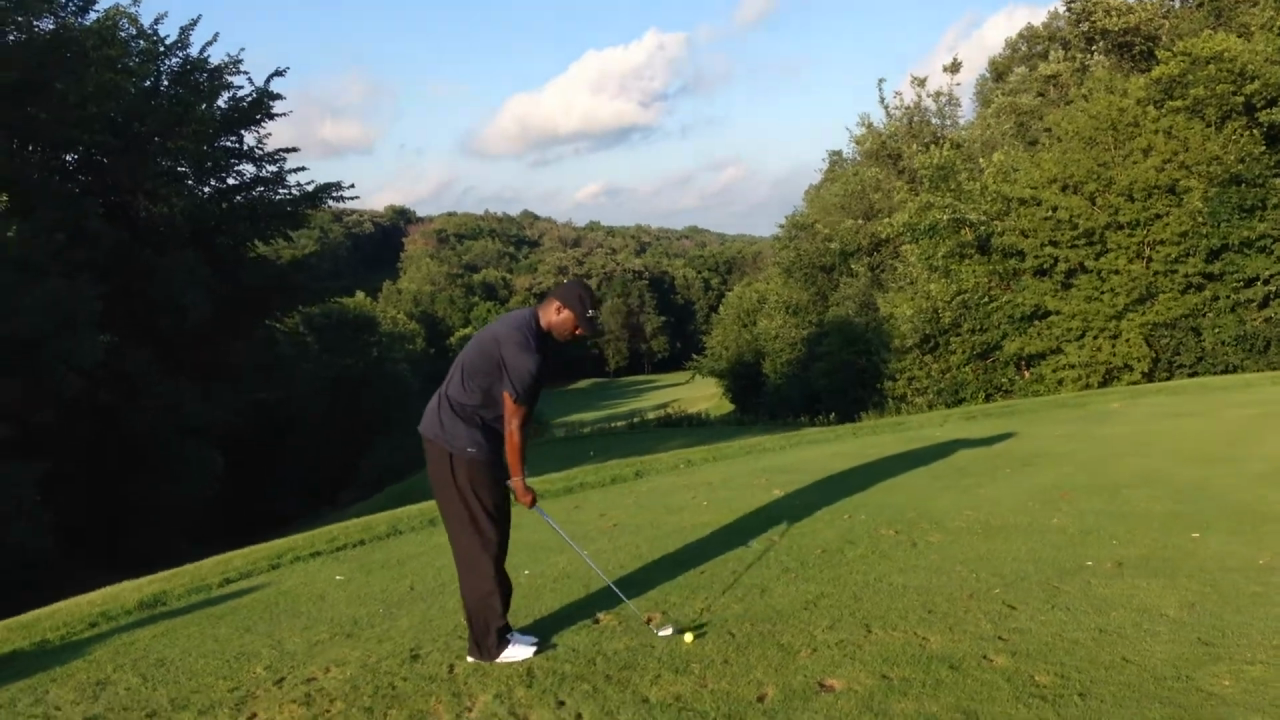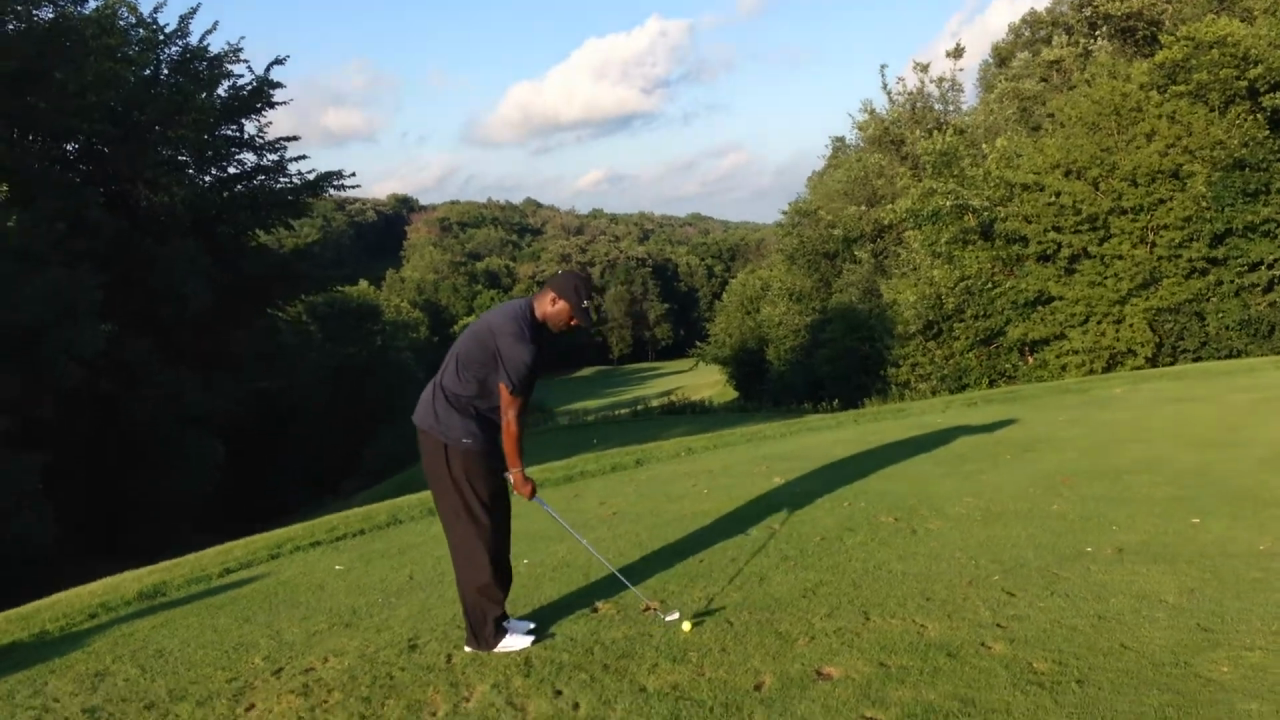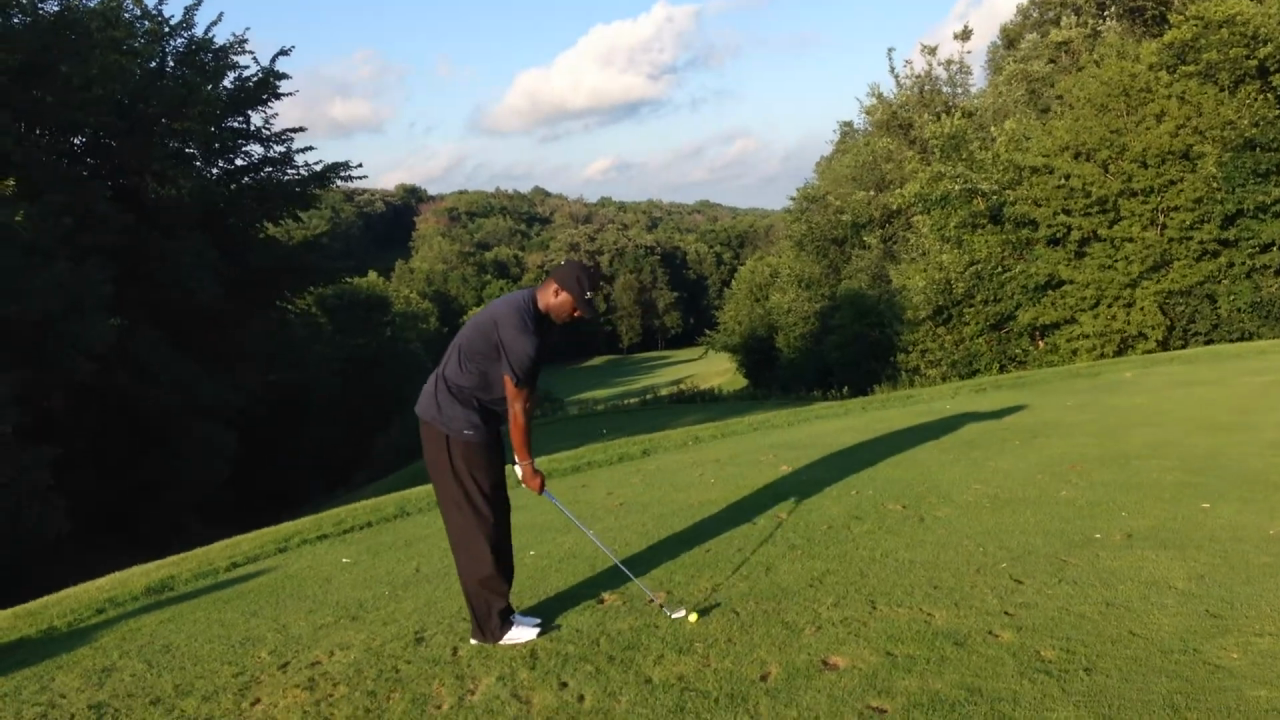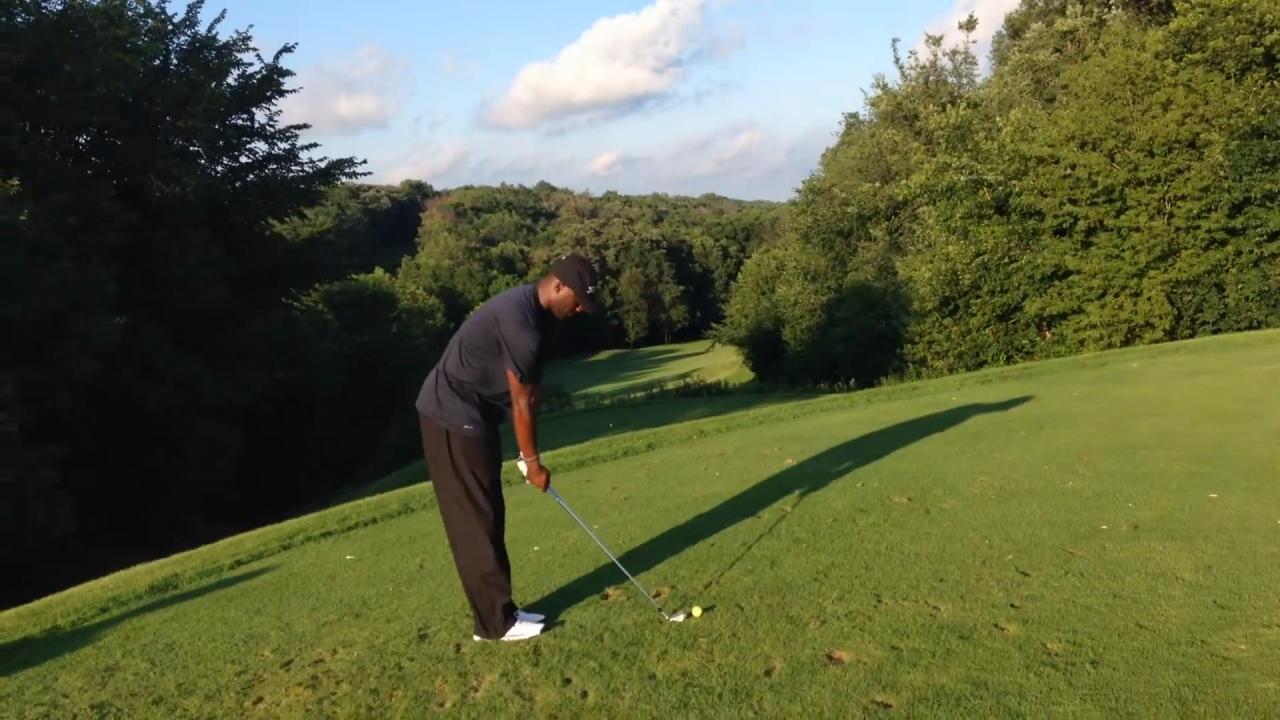
dt=0.1s
person 1, frame 1
left shoulder: (525, 327)
right shoulder: (523, 347)
left elbow: (515, 417)
right elbow: (513, 423)
left wrist: (513, 474)
right wrist: (519, 481)
left hip: (470, 437)
right hip: (457, 441)
left knee: (492, 536)
right knee: (479, 542)
left ankle: (494, 628)
right ankle: (488, 643)
person 1, frame 2
left shoulder: (521, 317)
right shoulder: (518, 338)
left elbow: (510, 407)
right elbow: (510, 414)
left wrist: (510, 464)
right wrist: (517, 472)
left hip: (466, 427)
right hip: (452, 432)
left knee: (493, 523)
right knee: (475, 533)
left ankle: (493, 616)
right ankle: (485, 633)
person 1, frame 3
left shoulder: (524, 309)
right shoulder: (520, 329)
left elbow: (522, 398)
right elbow: (517, 407)
left wrist: (523, 456)
right wrist: (527, 465)
left hip: (469, 420)
right hip: (453, 423)
left knee: (494, 519)
right knee: (475, 526)
left ankle: (497, 611)
right ankle: (491, 625)
person 1, frame 4
left shoulder: (526, 305)
right shoulder: (522, 324)
left elbow: (527, 393)
right elbow: (521, 403)
left wrist: (529, 453)
right wrist: (532, 462)
left hip: (470, 415)
right hip: (453, 418)
left knee: (488, 516)
right knee: (475, 521)
left ankle: (500, 608)
right ankle: (494, 621)
